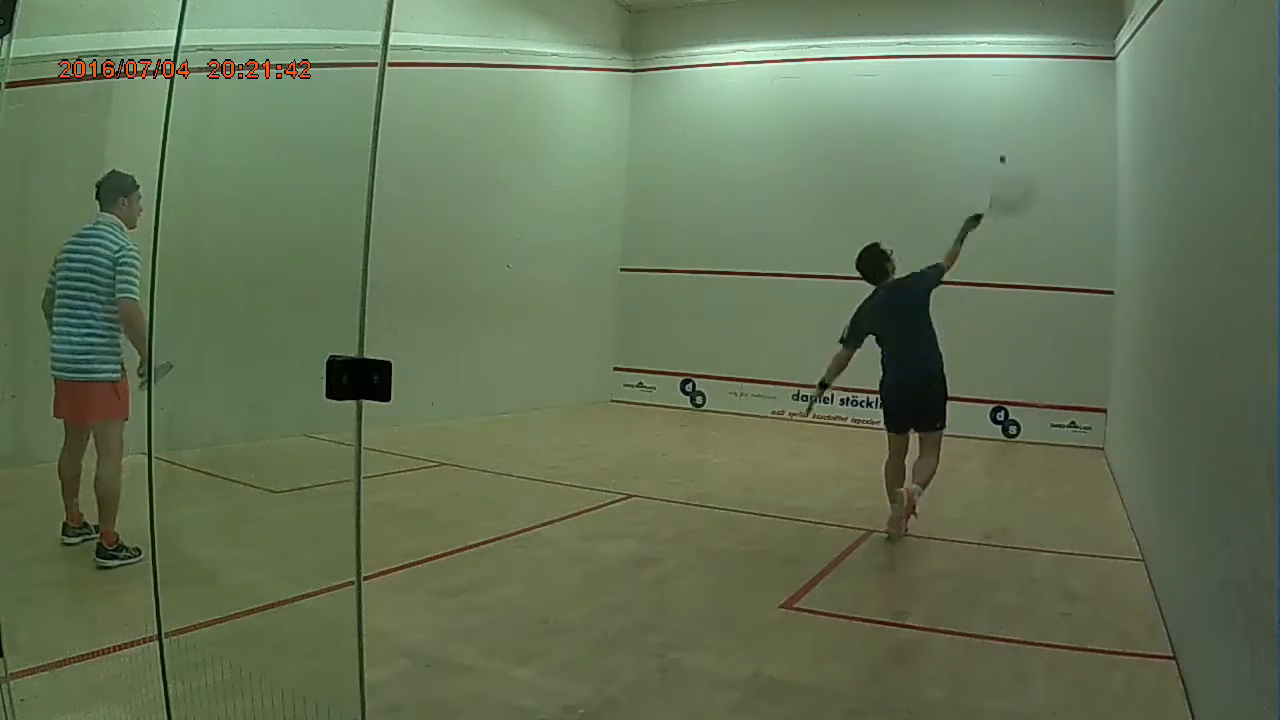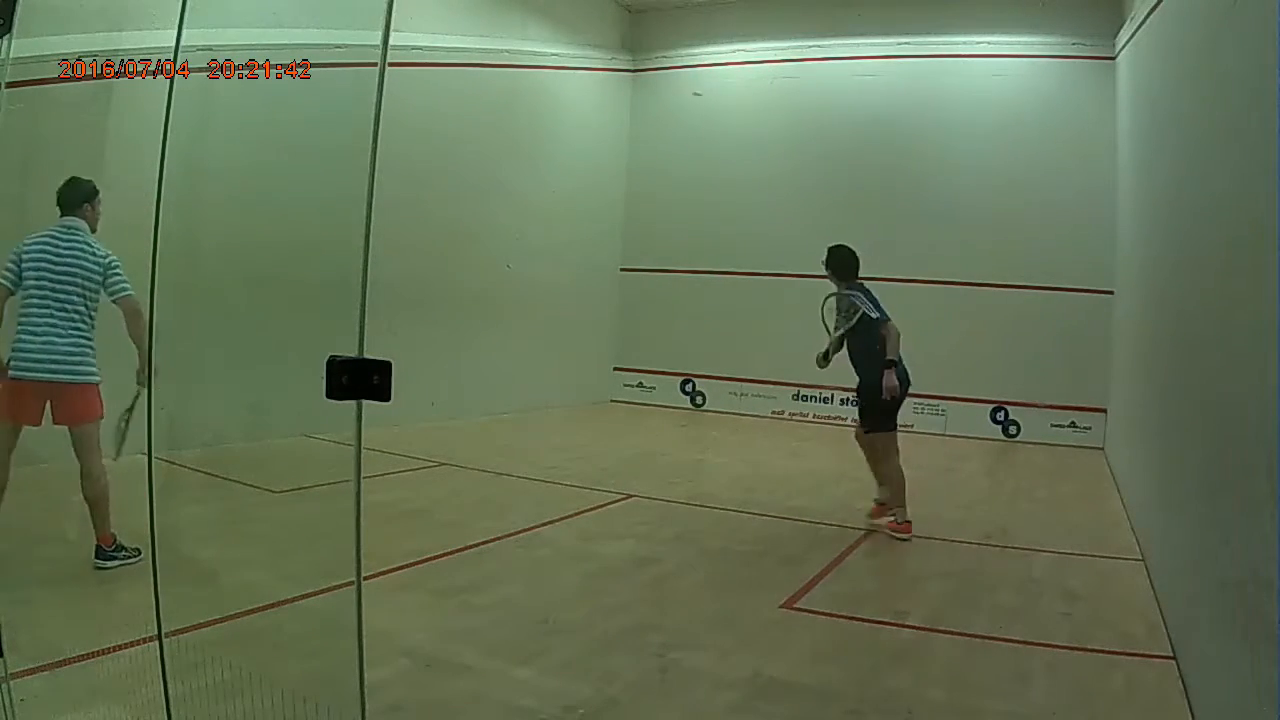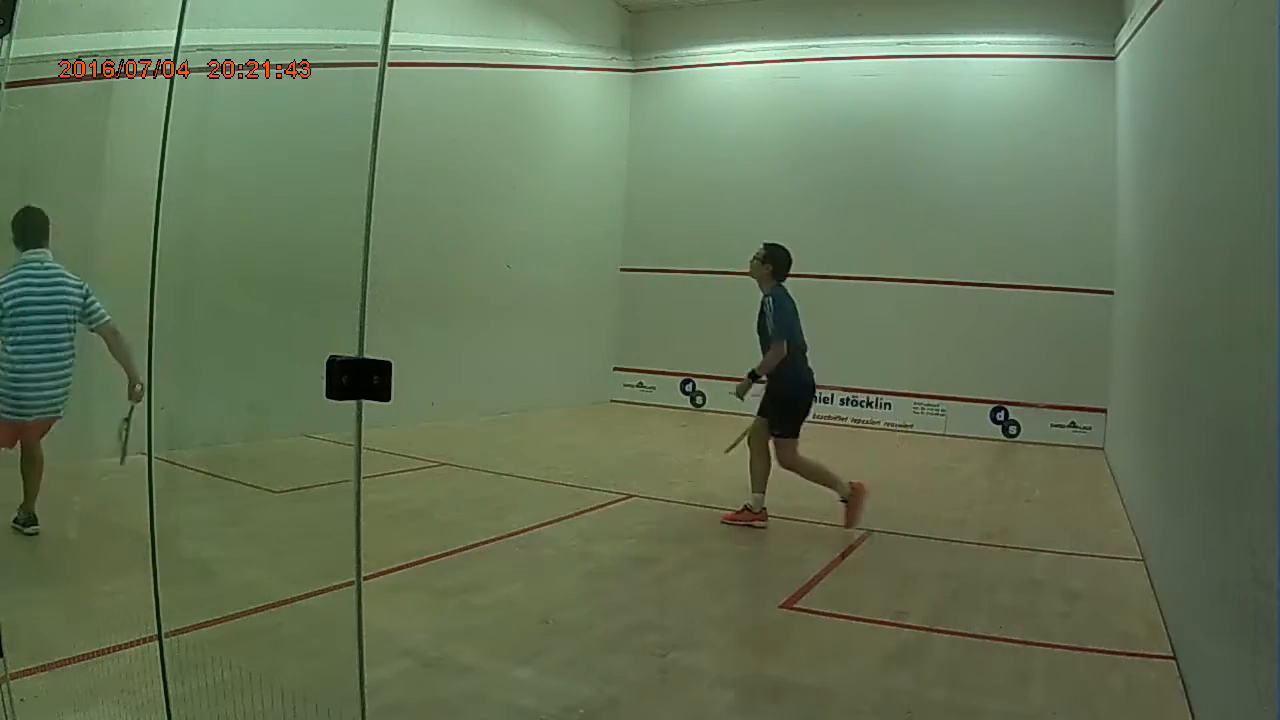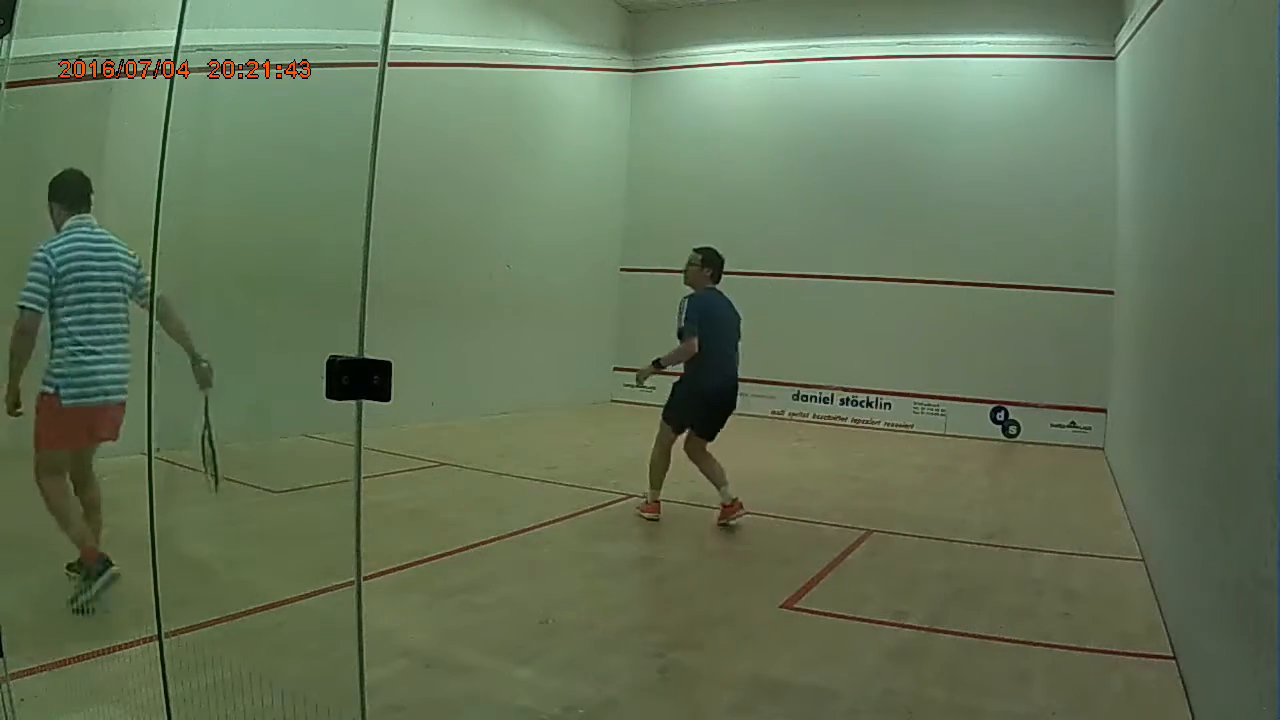
dt=0.4s
person 1, frame 1
left shoulder: (71, 243)
right shoulder: (123, 249)
left elbow: (48, 304)
right elbow: (129, 311)
right wrist: (146, 356)
left hip: (64, 362)
right hip: (101, 364)
left knee: (74, 441)
right knee: (110, 452)
left ankle: (73, 523)
right ankle: (108, 543)
person 1, frame 2
right shoulder: (100, 256)
right elbow: (134, 311)
right wrist: (144, 361)
right hip: (76, 369)
right knee: (91, 457)
right ankle: (105, 544)
person 1, frame 3
right shoulder: (73, 285)
right elbow: (112, 334)
right wrist: (134, 378)
right hip: (52, 397)
right knee: (32, 446)
right ankle: (28, 514)
person 1, frame 4
left shoulder: (50, 254)
right shoulder: (123, 253)
left elbow: (26, 327)
right elbow: (164, 310)
left wrist: (12, 385)
right wrist: (196, 358)
left hip: (68, 385)
right hip: (113, 385)
left knee: (50, 476)
right knee: (81, 469)
left ankle: (94, 560)
right ankle: (94, 556)
person 2, frame 1
left shoulder: (866, 312)
right shoulder: (914, 285)
left elbow: (844, 355)
right elbow: (948, 261)
left wrist: (823, 387)
right wrist: (966, 228)
left hip: (894, 385)
right hip: (930, 382)
left knee: (896, 453)
right knee: (929, 451)
left ankle: (898, 510)
right ankle: (910, 492)
person 2, frame 2
left shoulder: (855, 297)
right shoulder: (850, 298)
left elbow: (891, 330)
right elbow: (842, 335)
left wrist: (889, 369)
right wrist: (828, 352)
left hip: (880, 382)
right hip: (884, 381)
left knee: (886, 452)
right knee: (865, 437)
left ankle: (901, 520)
right ankle: (885, 500)
person 2, frame 3
left shoulder: (772, 301)
right shoulder: (778, 298)
left elbow: (778, 350)
left wrist: (750, 378)
left hip: (791, 387)
right hip: (785, 384)
left knee: (788, 458)
right knee: (756, 438)
left ankle: (848, 491)
right ankle: (756, 508)
person 2, frame 4
left shoulder: (692, 302)
right shoulder: (729, 308)
left elbow: (690, 347)
left wrist: (655, 366)
left hip: (697, 387)
right hip: (726, 390)
left knee: (663, 442)
right knee: (696, 448)
left ankle: (653, 501)
right ankle: (729, 501)
